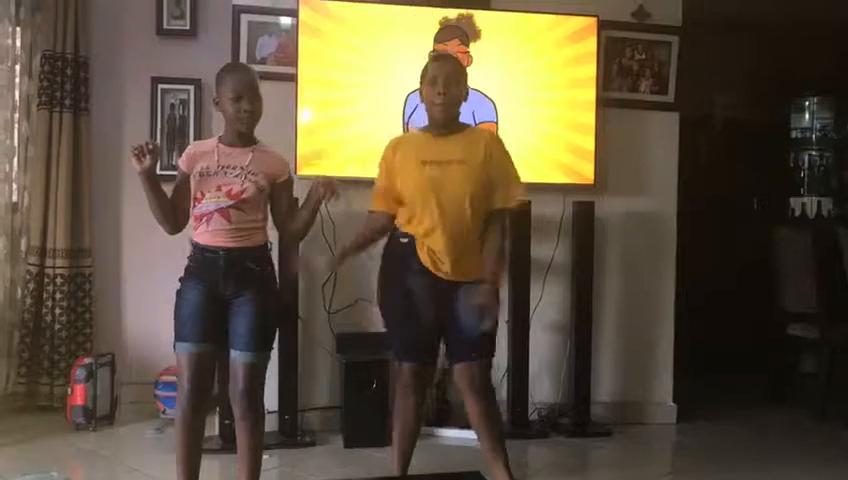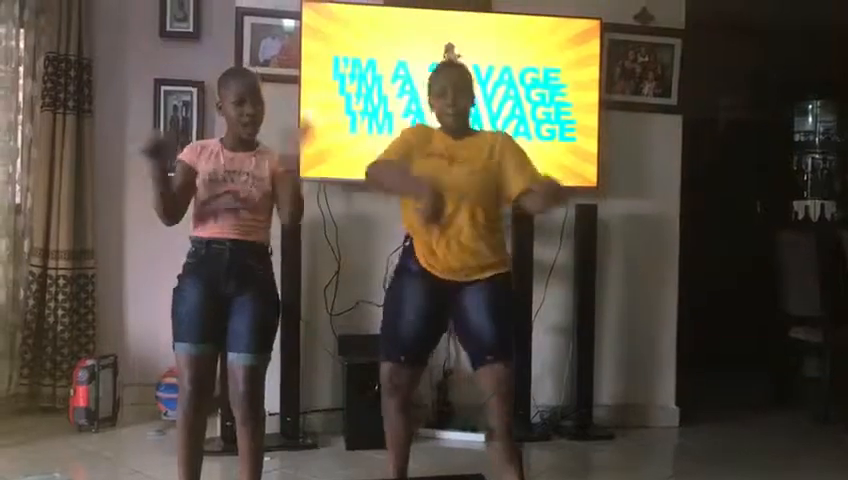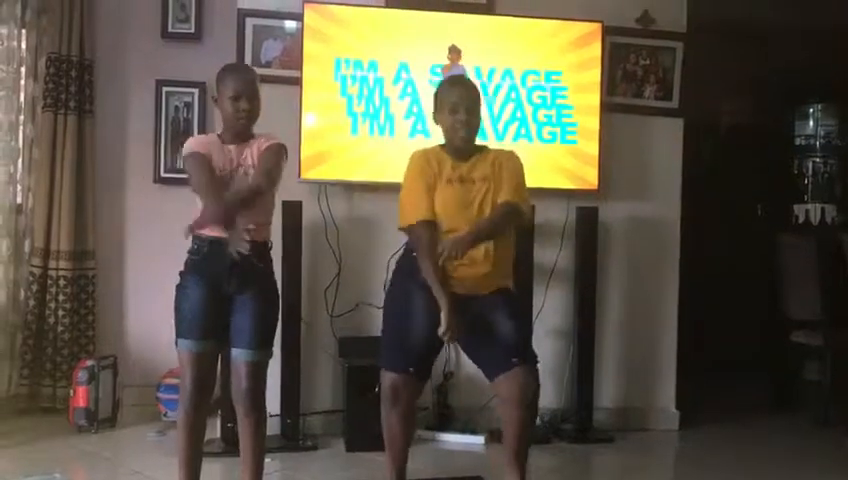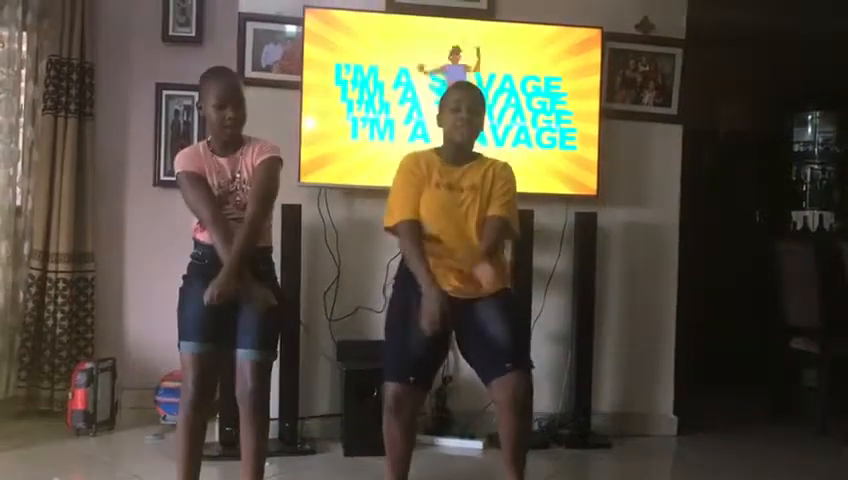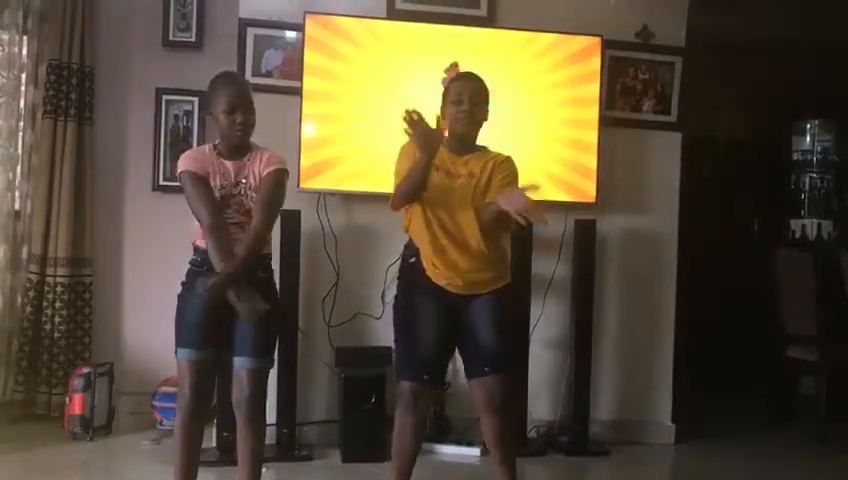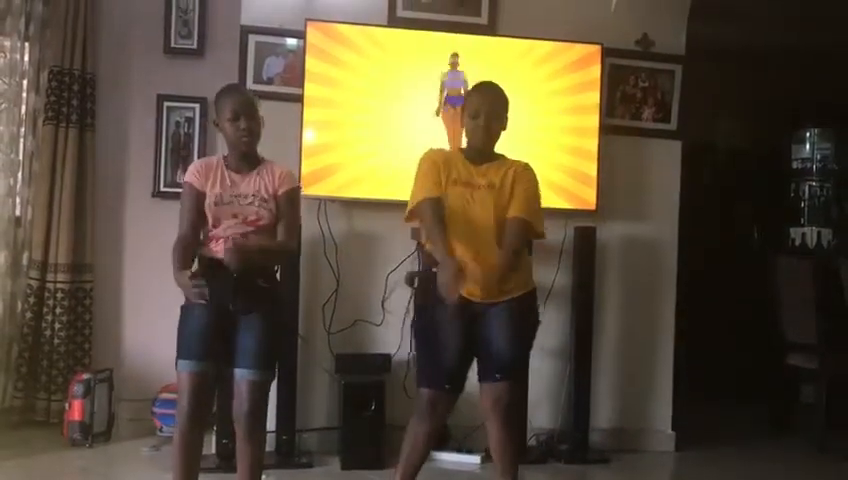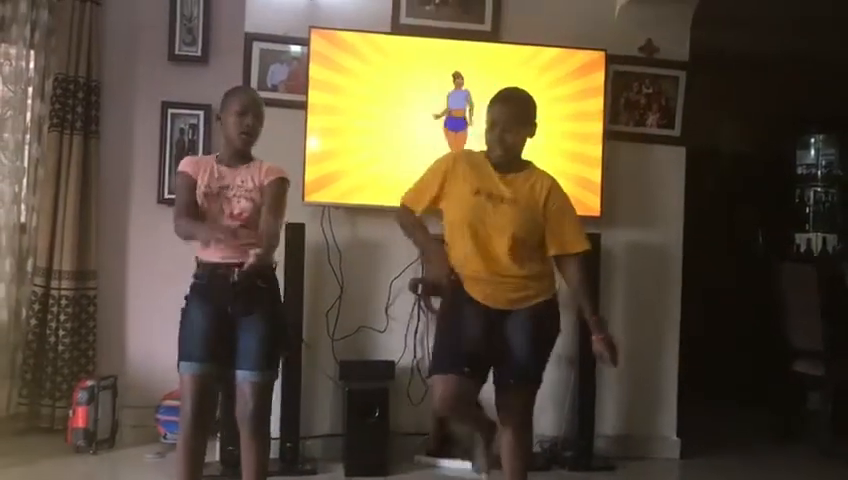
dt=0.3s
person 1, frame 1
left shoulder: (487, 144)
right shoulder: (400, 149)
left elbow: (499, 218)
right elbow: (383, 217)
left wrist: (491, 280)
right wrist: (340, 255)
left hip: (471, 277)
right hip: (412, 270)
left knee: (476, 376)
right knee: (412, 374)
person 1, frame 2
left shoulder: (498, 145)
right shoulder: (415, 138)
left elbow: (530, 196)
right elbow: (375, 174)
left wrist: (548, 195)
right wrist: (417, 187)
left hip: (483, 276)
right hip: (420, 271)
left knee: (499, 381)
right knee: (394, 376)
person 1, frame 3
left shoulder: (505, 161)
right shoulder: (424, 161)
left elbow: (509, 214)
right elbow: (423, 236)
left wrist: (470, 238)
right wrist: (443, 302)
left hip: (487, 290)
right hip: (422, 285)
left knee: (523, 386)
right knee: (396, 387)
person 1, frame 4
left shoulder: (498, 172)
right shoulder: (415, 165)
left elbow: (498, 228)
right elbow: (406, 233)
left wrist: (484, 261)
right wrist: (430, 290)
left hip: (486, 294)
right hip: (422, 289)
left knee: (515, 391)
right knee: (398, 396)
person 1, frame 5
left shoulder: (500, 164)
right shoulder: (417, 150)
left elbow: (493, 221)
right elbow: (402, 197)
left wrist: (504, 206)
right wrist: (425, 155)
left hip: (487, 288)
right hip: (426, 283)
left knee: (492, 396)
right knee: (414, 391)
person 1, frame 6
left shoulder: (519, 173)
right shoulder: (436, 162)
left elbow: (519, 235)
right elbow: (427, 214)
left wrist: (497, 276)
right wrist: (447, 262)
left hip: (508, 298)
right hip: (448, 294)
left knee: (499, 402)
right knee: (432, 401)
person 1, frame 7
left shoulder: (544, 188)
right shoulder: (455, 166)
left elbow: (569, 261)
right elbow: (406, 211)
left wrist: (596, 328)
right wrist: (433, 253)
left hip: (529, 308)
right hip: (468, 298)
left knee: (516, 411)
right knee: (446, 395)
right ankle: (483, 432)
person 2, frame 1
left shoulder: (274, 164)
right shoulder: (196, 154)
left elbow: (290, 232)
right elbow: (172, 222)
left wrist: (316, 199)
right wrist: (147, 173)
left hip: (252, 273)
right hip: (201, 271)
left knee: (246, 389)
right knee: (191, 387)
person 2, frame 2
left shoulder: (274, 161)
right shoulder: (197, 153)
left elbow: (290, 219)
right elbow: (169, 214)
left wrist: (293, 170)
right wrist: (157, 165)
left hip: (252, 272)
right hip: (201, 268)
left knee: (246, 391)
right knee: (192, 388)
person 2, frame 3
left shoulder: (270, 147)
right shoulder: (198, 147)
left elbow: (259, 188)
right elbow: (210, 195)
left wrist: (222, 210)
right wrist: (234, 225)
left hip: (253, 267)
right hip: (203, 268)
left knee: (249, 388)
right knee: (194, 385)
person 2, frame 4
left shoulder: (264, 154)
right shoulder: (190, 159)
left elbow: (255, 217)
right elbow: (213, 222)
left wrist: (231, 275)
right wrist: (241, 278)
left hip: (256, 270)
right hip: (206, 268)
left knee: (253, 390)
right knee: (195, 388)
person 2, frame 5
left shoulder: (271, 163)
right shoulder: (194, 161)
left elbow: (261, 225)
right elbow: (212, 225)
left wrist: (230, 273)
right wrist: (228, 286)
left hip: (256, 278)
right hip: (206, 277)
left knee: (249, 397)
right knee: (193, 393)
person 2, frame 6
left shoulder: (281, 178)
right shoulder: (201, 172)
left elbow: (288, 242)
right elbow: (187, 236)
left wrist: (252, 249)
right wrist: (181, 273)
left hip: (259, 291)
right hip: (211, 289)
left knee: (250, 409)
right knee: (191, 404)
person 2, frame 7
left shoulder: (271, 175)
right shoulder: (194, 168)
left elbow: (271, 229)
right elbow: (181, 222)
left wrist: (258, 255)
right wrist: (217, 233)
left hip: (258, 290)
right hip: (208, 288)
left knee: (254, 409)
right knee: (195, 406)
